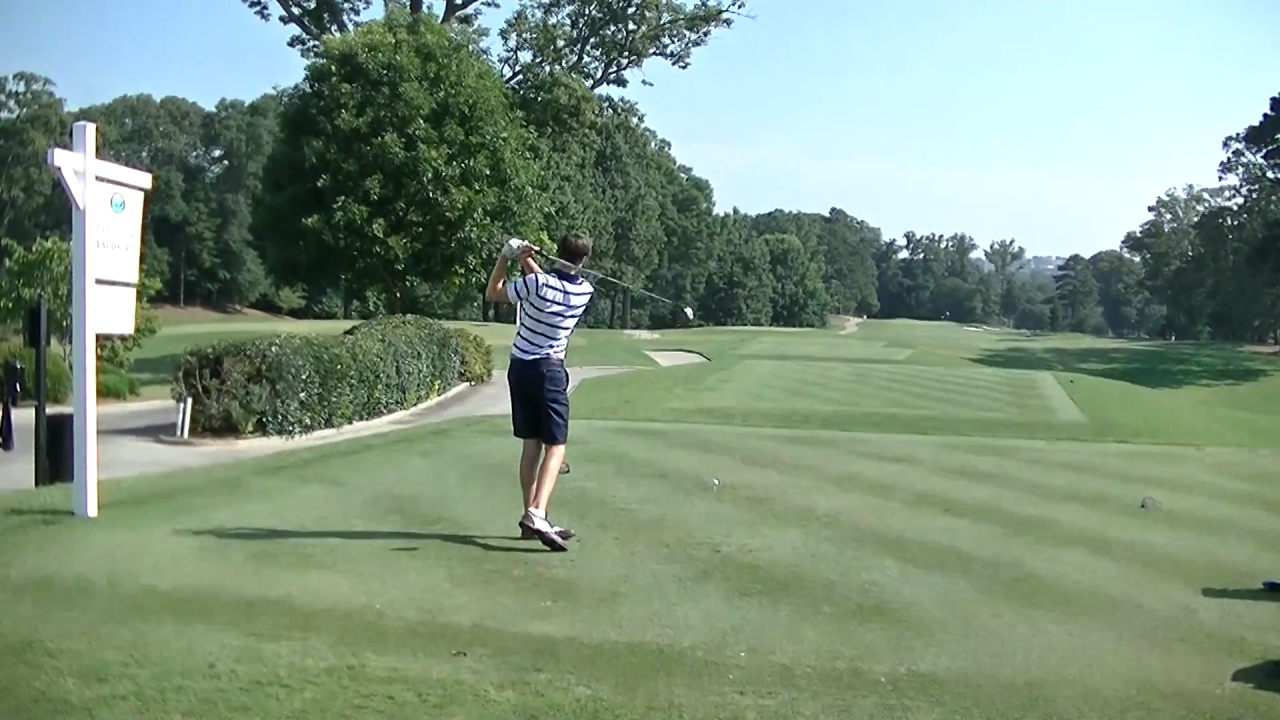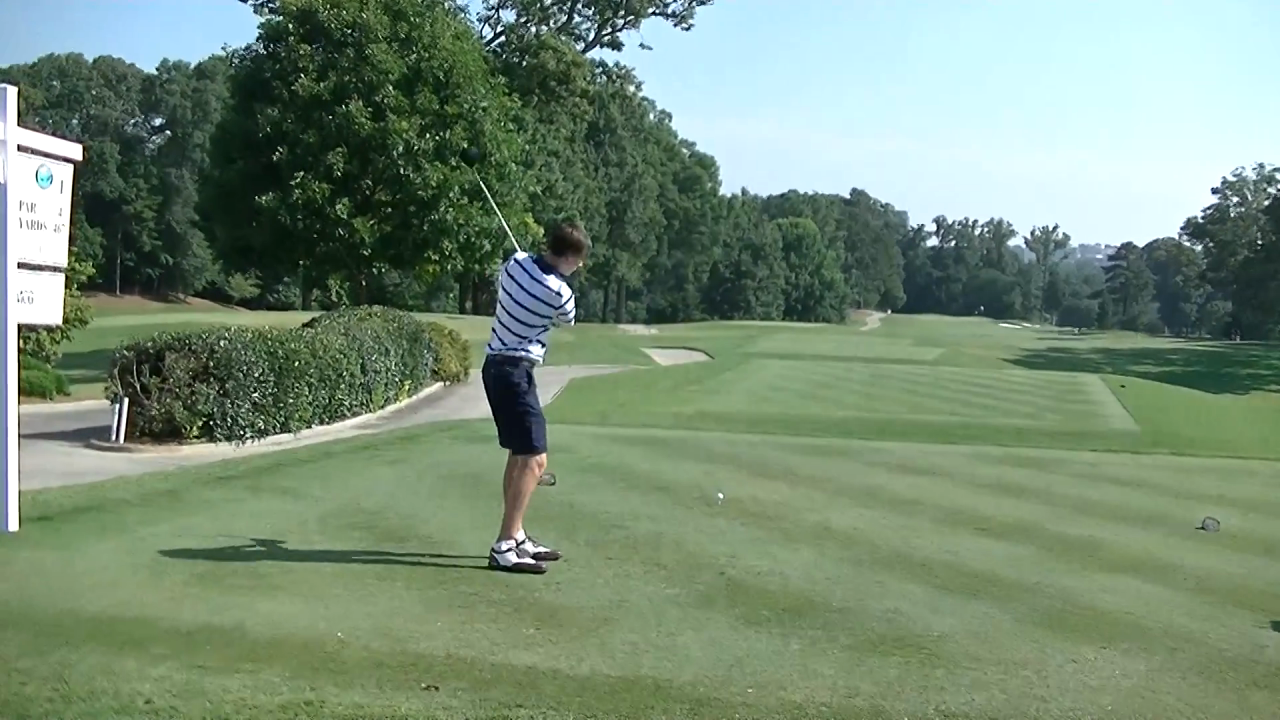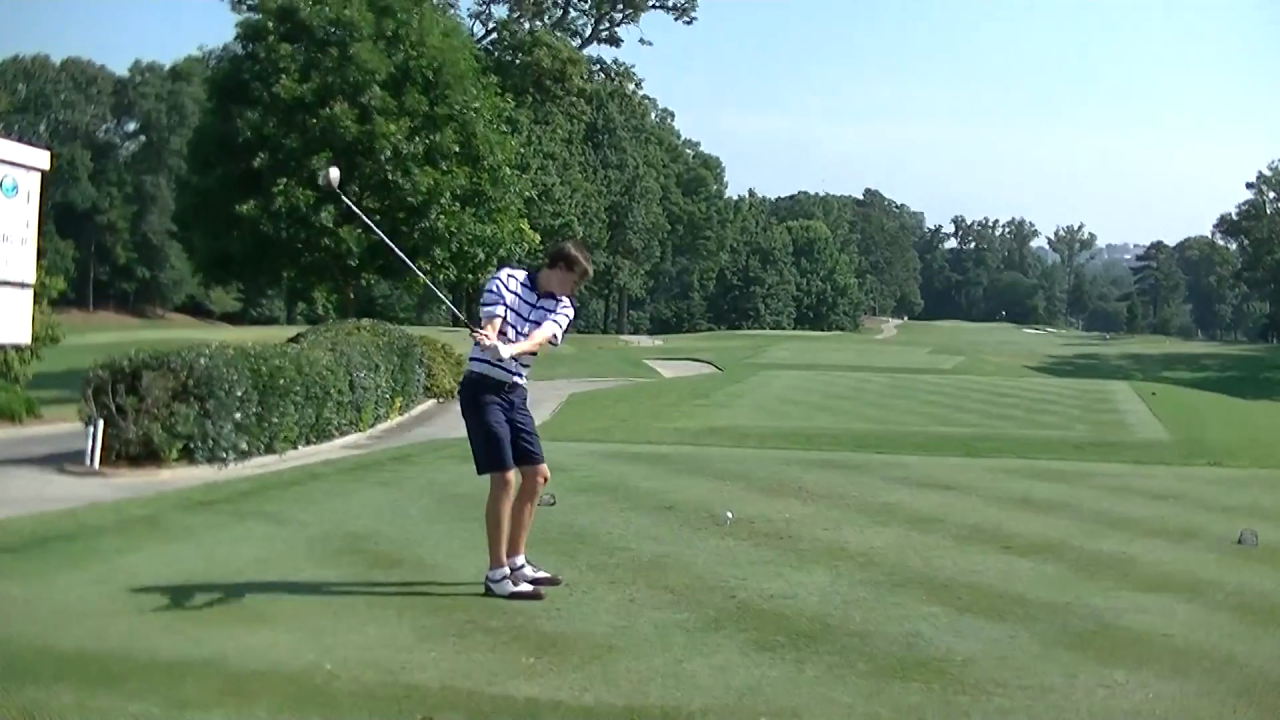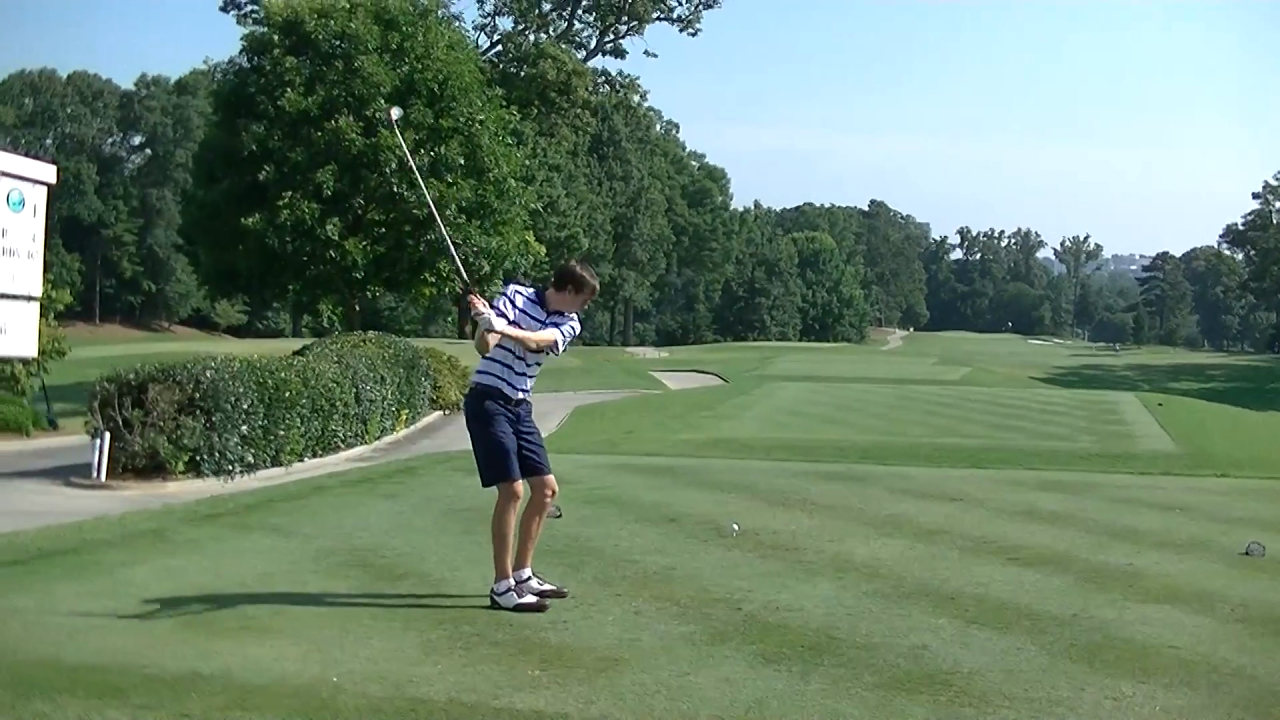
dt=0.5s
person 1, frame 1
left shoulder: (535, 283)
right shoulder: (586, 292)
left elbow: (492, 294)
left wrist: (506, 257)
right wrist: (527, 260)
left hip: (519, 368)
right hip: (549, 371)
left knee: (531, 445)
right knee: (555, 447)
left ankle: (532, 514)
right ankle: (536, 515)
person 1, frame 2
left shoulder: (517, 262)
right shoulder: (561, 294)
right elbow: (565, 323)
left hip: (495, 366)
right hip: (515, 373)
left knee: (518, 455)
right knee: (534, 460)
left ankle: (516, 538)
right ankle: (503, 547)
person 1, frame 3
left shoulder: (563, 309)
right shoulder: (505, 279)
left elbow: (538, 340)
right elbow: (488, 332)
left wrist: (509, 349)
right wrist: (488, 340)
left hip: (515, 393)
right hip: (481, 389)
left knee: (537, 475)
right knee: (505, 479)
person 1, frame 4
left shoulder: (569, 325)
right shoulder: (514, 295)
left elbow: (534, 341)
right elbow: (483, 346)
left wrist: (500, 327)
right wrist: (486, 325)
left hip: (519, 406)
right hip: (487, 402)
left knee: (545, 487)
right knee: (512, 490)
